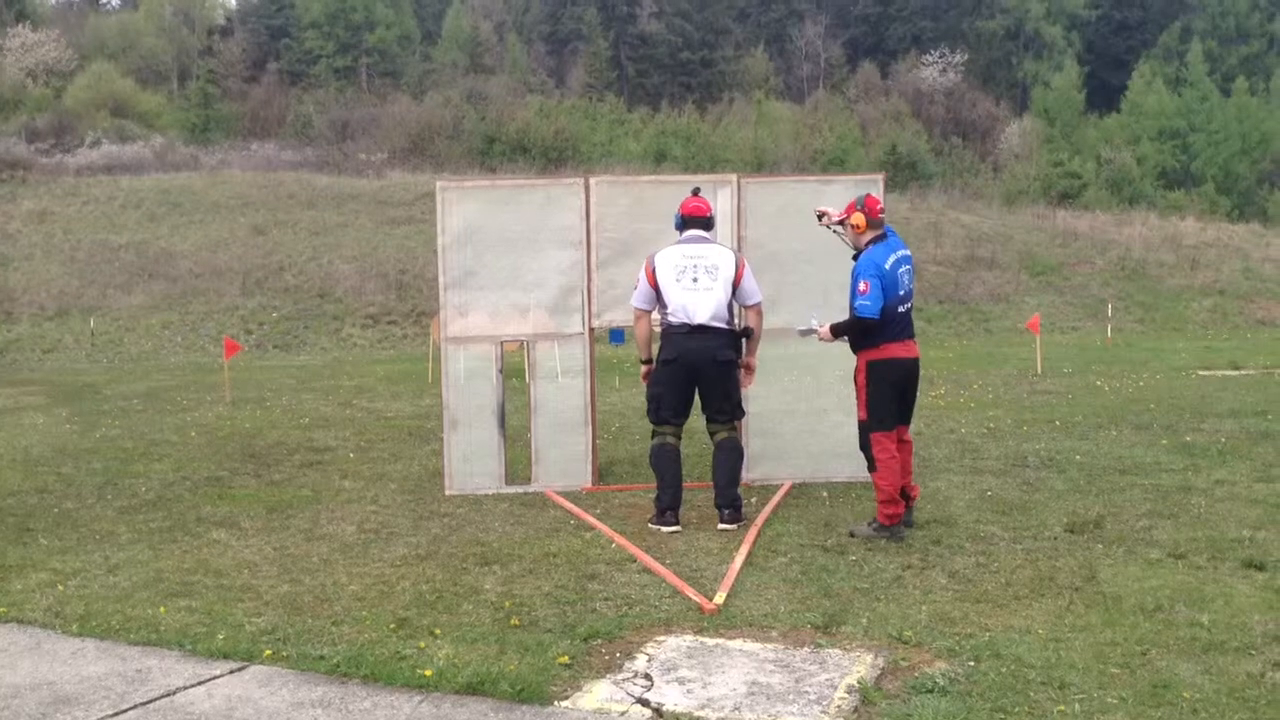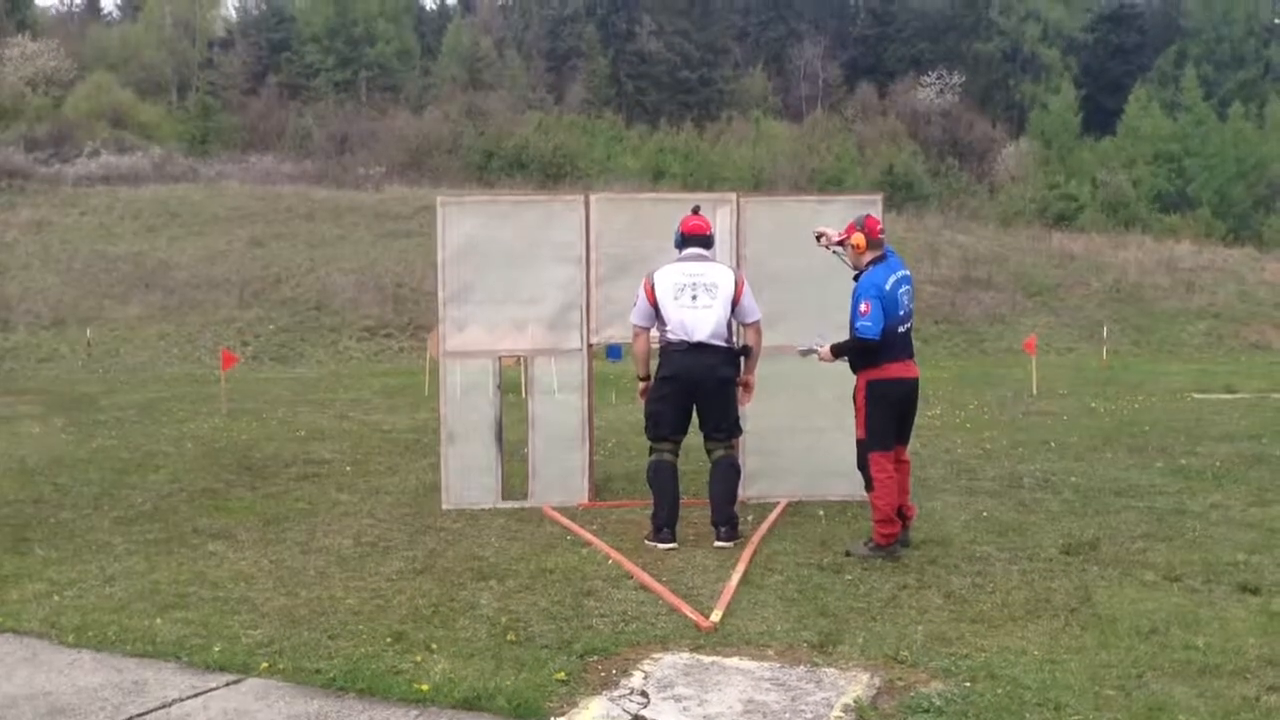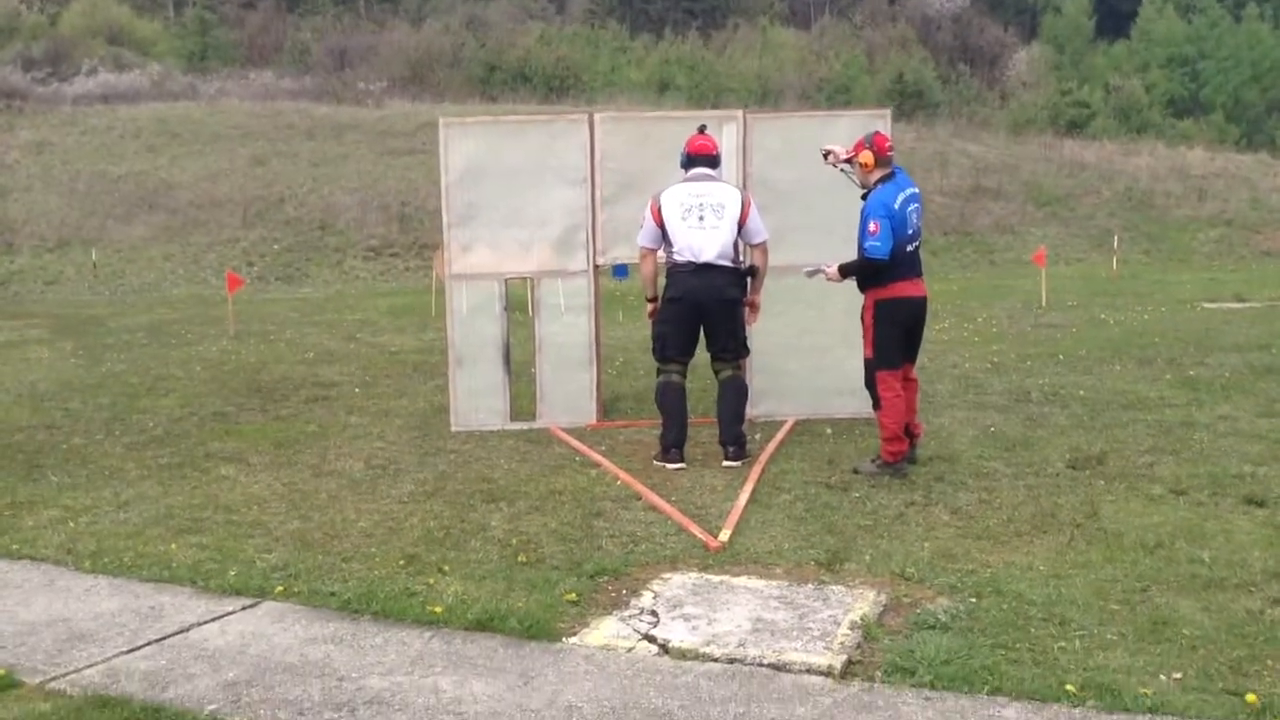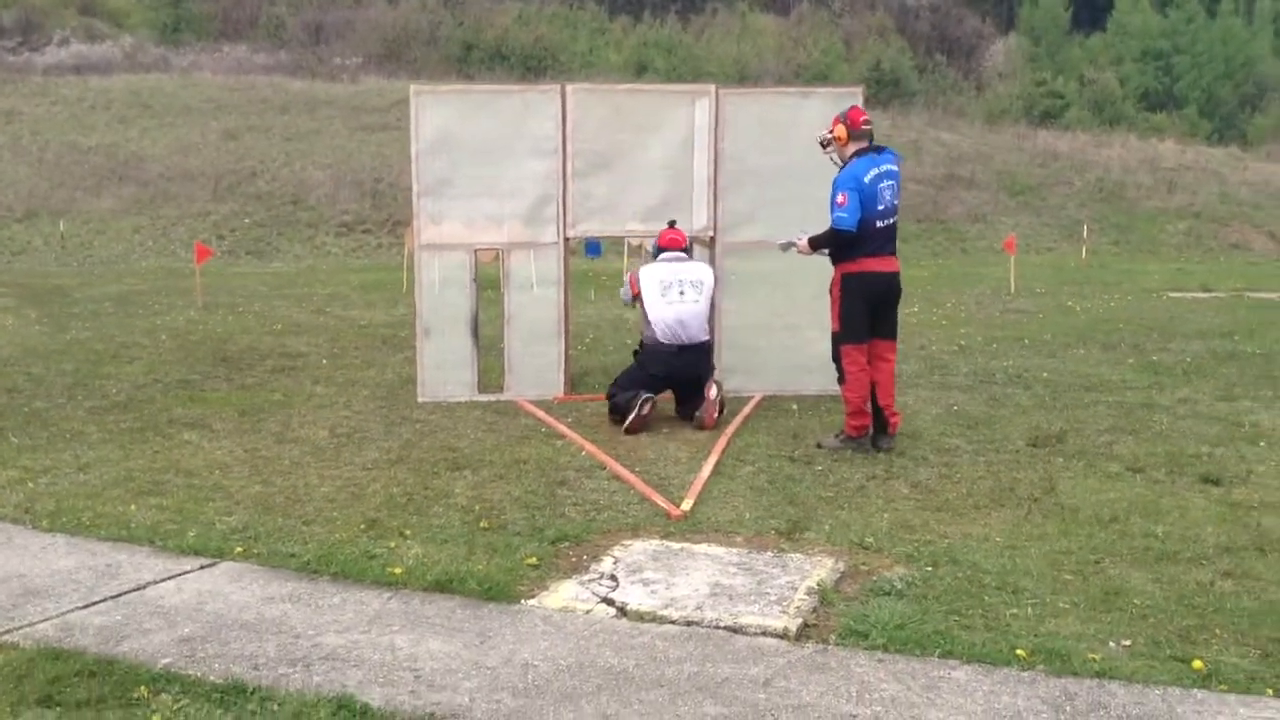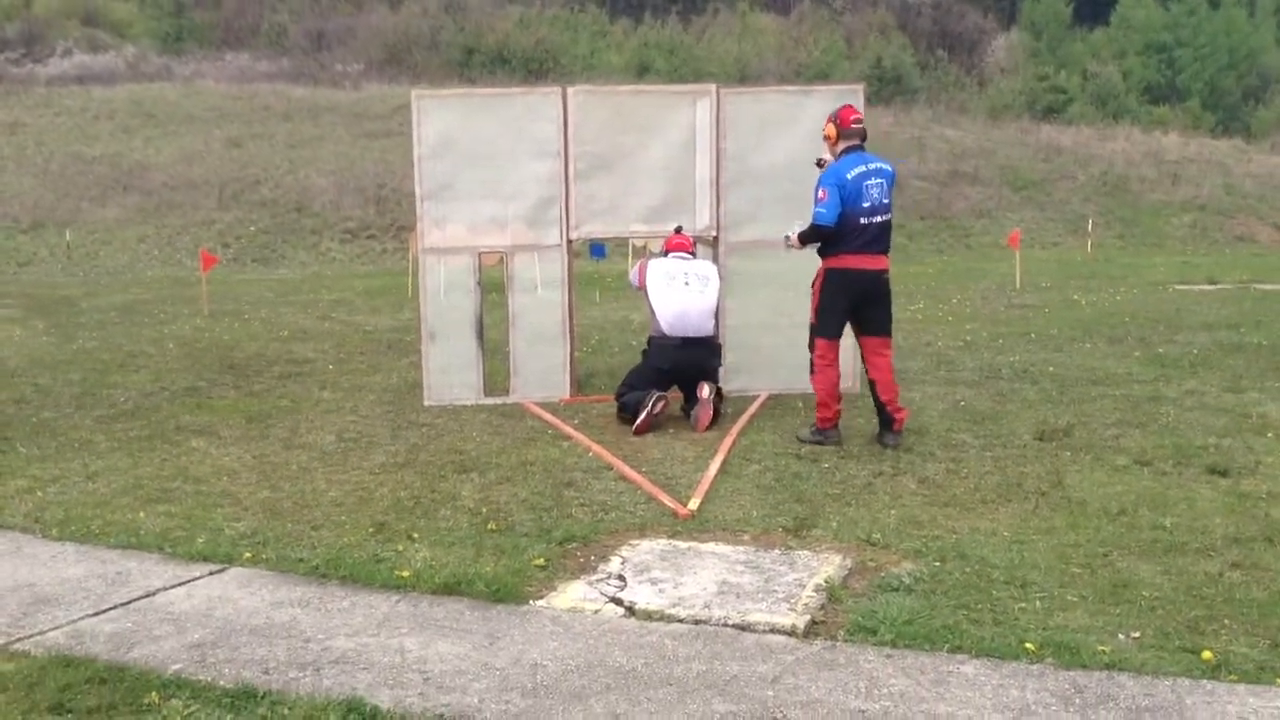
dt=1s
person 1, frame 1
left shoulder: (868, 263)
right shoulder: (897, 245)
left elbow: (865, 318)
right elbow: (881, 230)
left wrist: (834, 331)
right wrist: (840, 219)
left hip: (880, 361)
right hip: (907, 355)
left knee: (879, 440)
right knee: (899, 434)
left ankle: (889, 520)
right ankle: (906, 505)
person 1, frame 2
left shoulder: (868, 283)
right shoulder: (897, 265)
left elbow: (867, 339)
right elbow: (878, 249)
left wrist: (834, 351)
right wrist: (839, 239)
left hip: (879, 382)
right hip: (906, 375)
left knee: (876, 460)
right knee: (896, 454)
left ankle: (885, 539)
right ankle: (901, 525)
person 1, frame 3
left shoulder: (877, 202)
right shoulder: (906, 183)
left elbow: (875, 259)
right elbow: (886, 169)
left wrist: (842, 271)
right wrist: (846, 157)
left hip: (887, 301)
right hip: (915, 294)
left knee: (884, 379)
right knee: (904, 373)
left ankle: (893, 456)
right ankle: (909, 442)
person 1, frame 4
left shoulder: (848, 177)
right shoulder: (890, 162)
left elbow: (843, 231)
left wrist: (812, 244)
right wrist: (838, 149)
left hip: (856, 275)
right hip: (889, 273)
left knee: (851, 355)
right knee: (883, 353)
left ankle: (856, 432)
right ankle: (886, 430)
person 1, frame 5
left shoulder: (833, 175)
right shoulder: (885, 169)
left elbow: (824, 225)
left wrist: (800, 238)
left hip: (840, 272)
right hip: (877, 271)
left knee: (824, 349)
right knee: (879, 350)
left ankle: (826, 426)
right ankle: (891, 426)
person 2, frame 1
left shoulder: (658, 260)
right shoulder: (731, 258)
left elbow: (641, 316)
right elbow: (754, 310)
left wrist: (646, 361)
right wrist: (750, 355)
left hip: (675, 346)
right hip: (719, 346)
left knee: (666, 429)
right knee: (725, 428)
left ankle: (667, 513)
right ankle: (728, 511)
person 2, frame 2
left shoulder: (657, 277)
right shoulder: (731, 276)
left elbow: (640, 332)
right elbow: (753, 328)
left wrist: (644, 377)
right wrist: (748, 372)
left hip: (673, 364)
right hip: (718, 364)
left knee: (663, 446)
right knee: (722, 446)
left ankle: (664, 531)
right ankle: (724, 528)
person 2, frame 3
left shoulder: (663, 198)
right shoulder: (737, 196)
left elbow: (647, 255)
right elbow: (760, 249)
left wrist: (651, 298)
right wrist: (755, 292)
left hip: (681, 285)
right hip: (724, 284)
left knee: (671, 367)
right knee: (729, 366)
left ankle: (672, 450)
right ankle: (733, 447)
person 2, frame 4
left shoulder: (642, 274)
right shoulder: (706, 271)
left elbow: (626, 298)
left hip: (657, 357)
right hip: (697, 358)
left knee: (616, 397)
right knee: (692, 404)
left ankle: (636, 403)
right ankle: (701, 403)
person 2, frame 5
left shoulder: (650, 267)
right shoulder: (710, 269)
left elbow: (635, 277)
left hip: (664, 351)
right hip: (704, 352)
left knee: (625, 398)
right knee: (699, 402)
left ankle: (647, 403)
right ankle: (704, 402)
